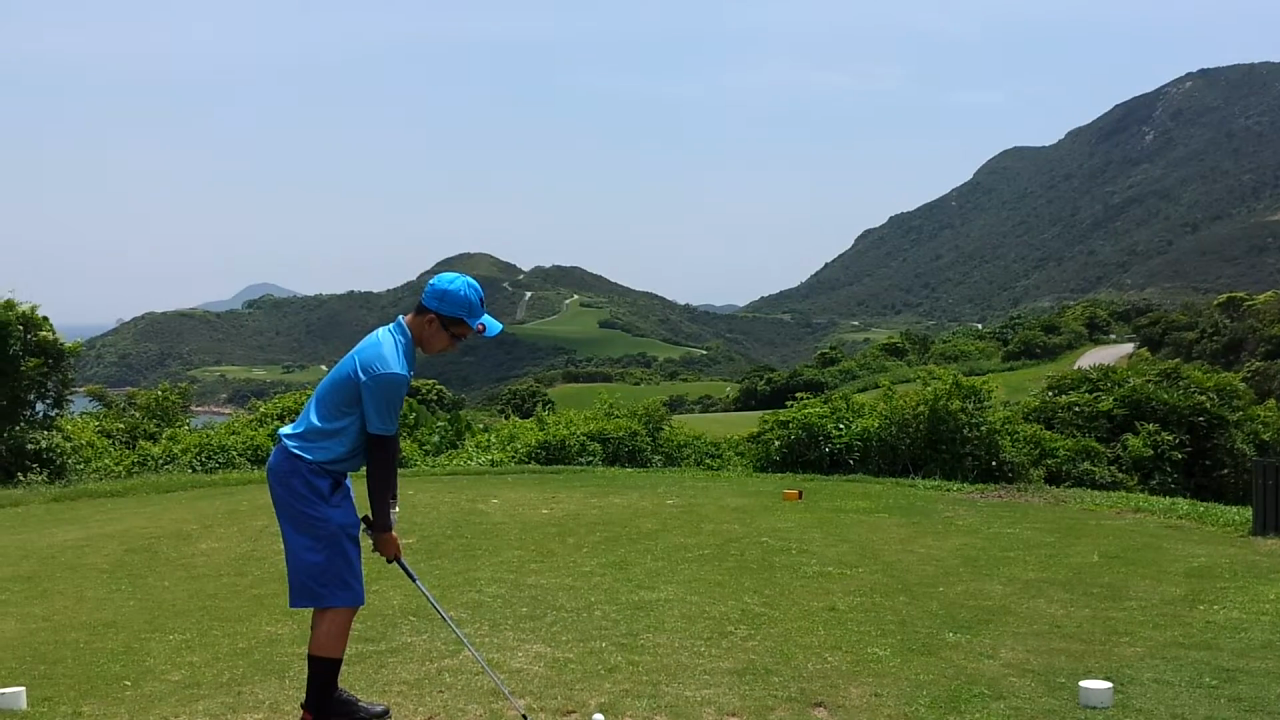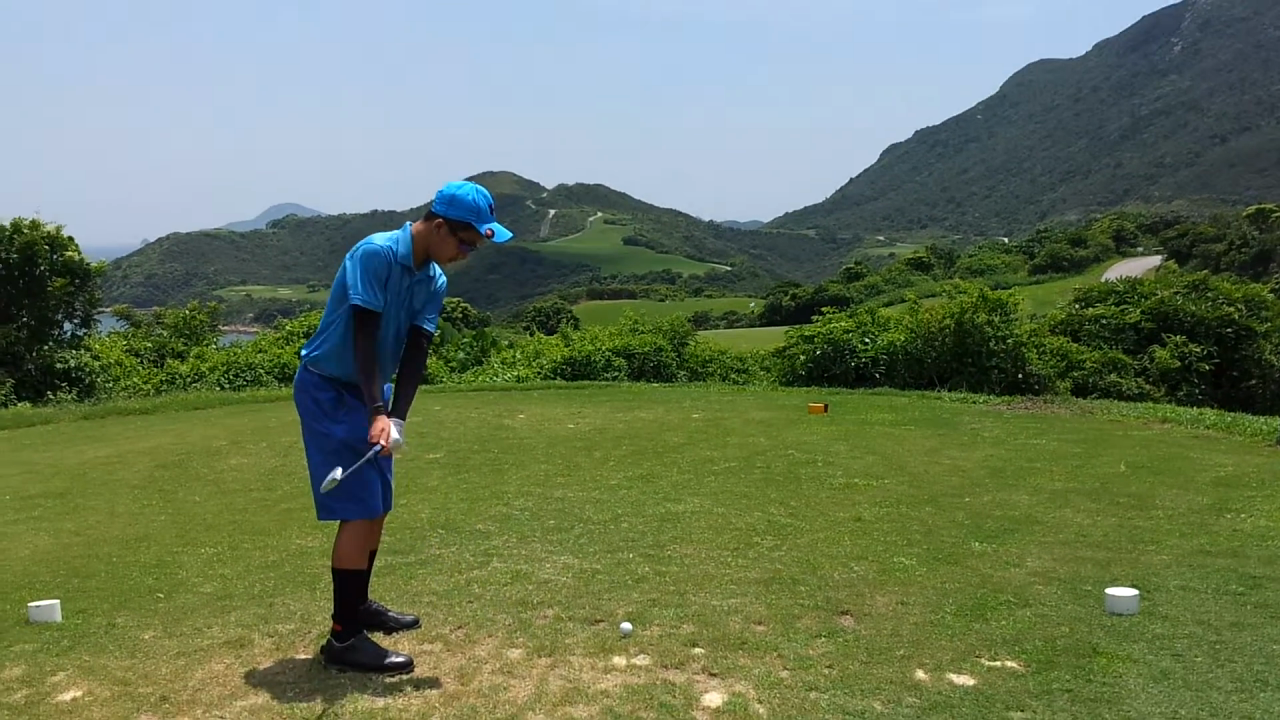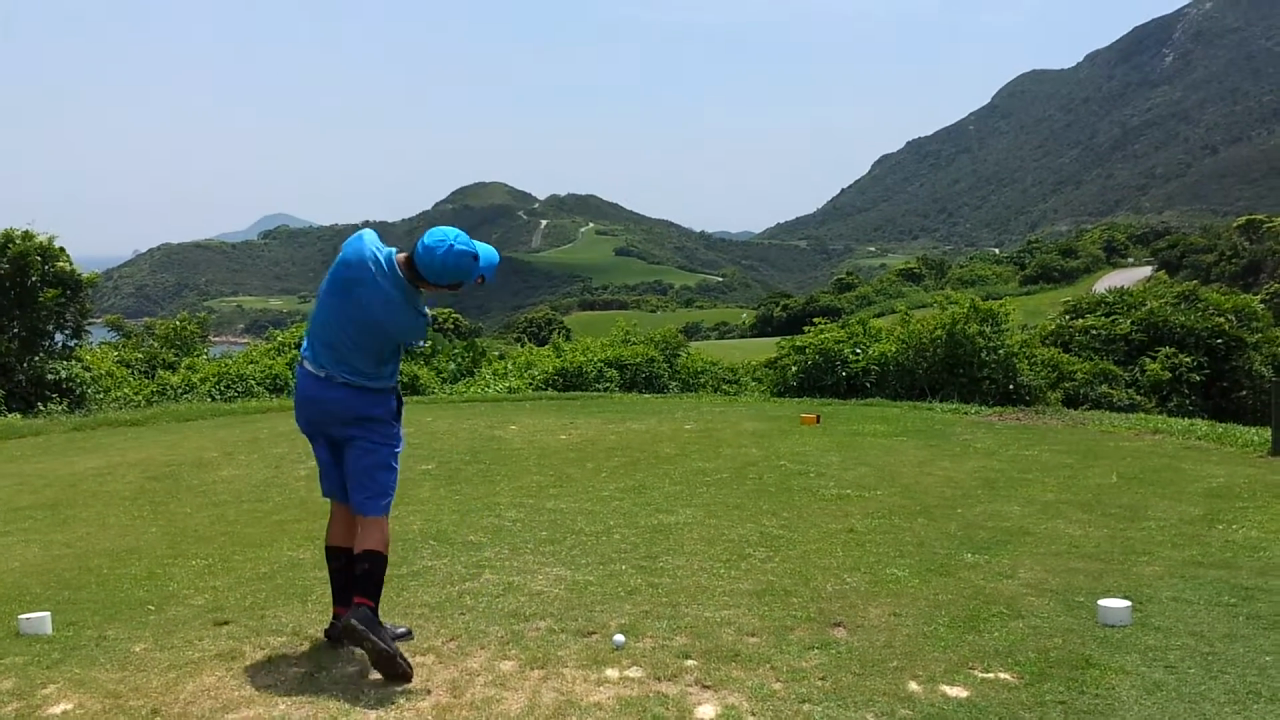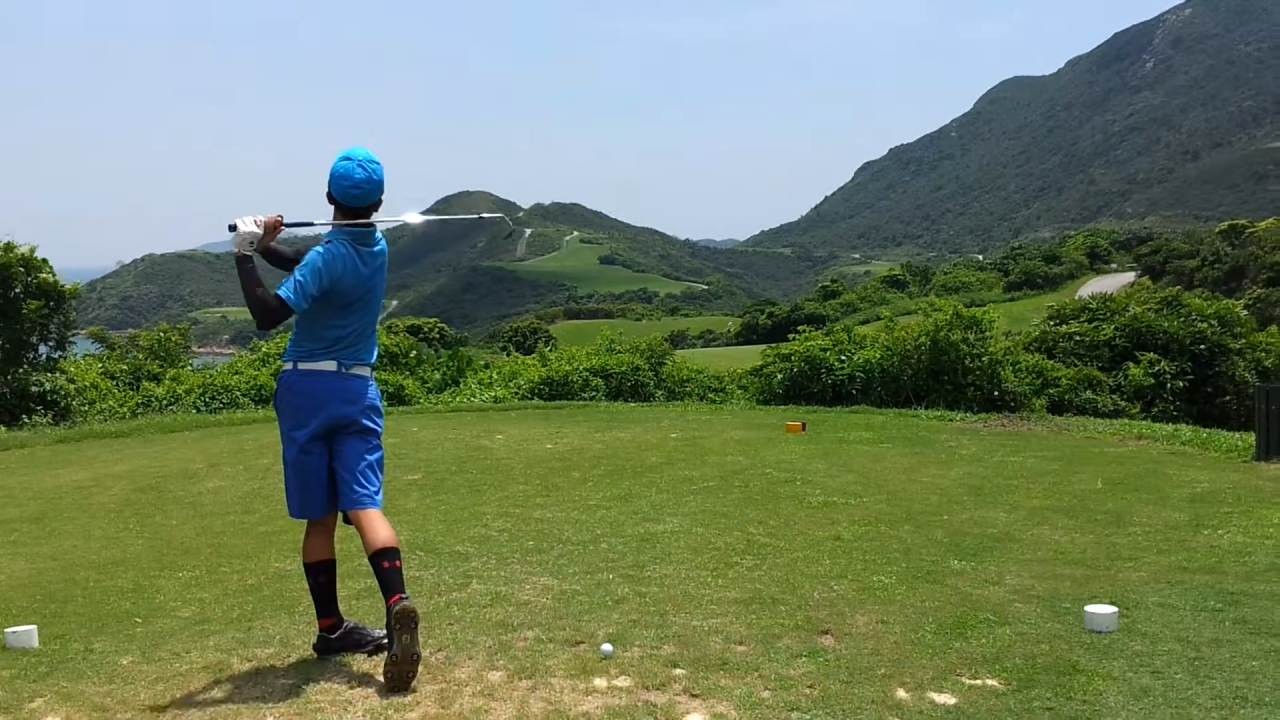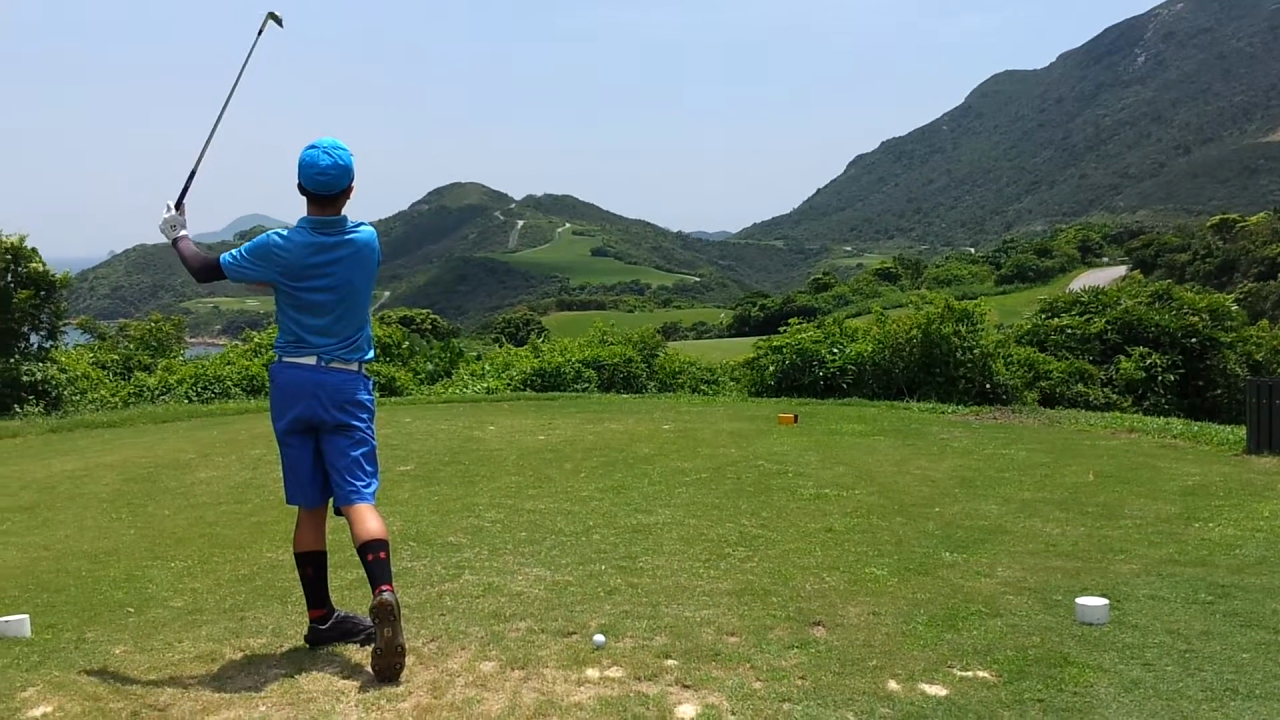
dt=1s
person 1, frame 1
left shoulder: (390, 340)
right shoulder: (389, 368)
left elbow: (385, 445)
right elbow: (379, 453)
left wrist: (388, 507)
right wrist: (382, 527)
left hip: (314, 469)
right hip: (307, 475)
left knee: (336, 592)
right knee: (339, 597)
person 1, frame 2
left shoulder: (433, 284)
right shoulder: (374, 252)
left elbow: (416, 353)
right elbow: (363, 336)
left wrist: (395, 416)
right wrist: (374, 416)
left hip: (372, 395)
right hip: (329, 391)
left knee: (375, 507)
right knee: (358, 509)
left ankle: (357, 606)
right ankle: (343, 636)
person 1, frame 3
left shoulder: (363, 244)
right shoulder: (412, 319)
left hip: (313, 388)
right hip: (367, 405)
left knee: (343, 503)
right knee: (371, 512)
left ankle: (344, 617)
right ankle: (362, 613)
person 1, frame 4
left shoulder: (328, 256)
right shoulder: (378, 247)
left elbow: (267, 315)
left wrist: (244, 254)
right wrist: (269, 247)
left hip: (306, 388)
right hip: (357, 389)
left knee: (319, 515)
right knee: (364, 504)
left ankle: (331, 627)
right ankle: (398, 603)
person 1, frame 5
left shoulder: (280, 246)
right shoulder: (368, 241)
left elbow: (204, 270)
left wrist: (176, 234)
left hip: (292, 382)
right hip: (346, 384)
left knee: (310, 505)
right knee: (358, 498)
left ankle: (321, 617)
right ankle: (384, 595)
